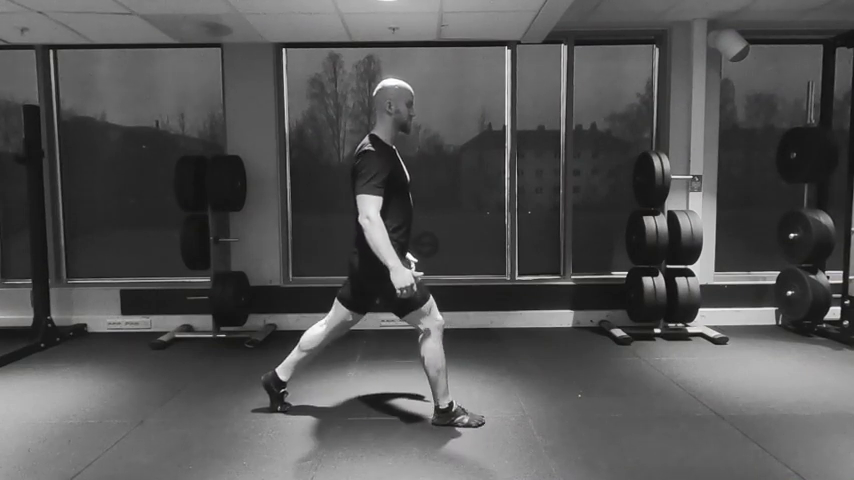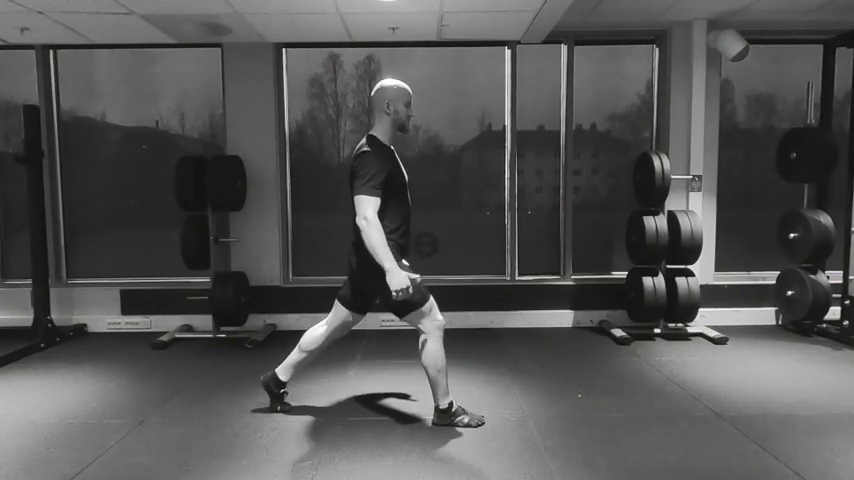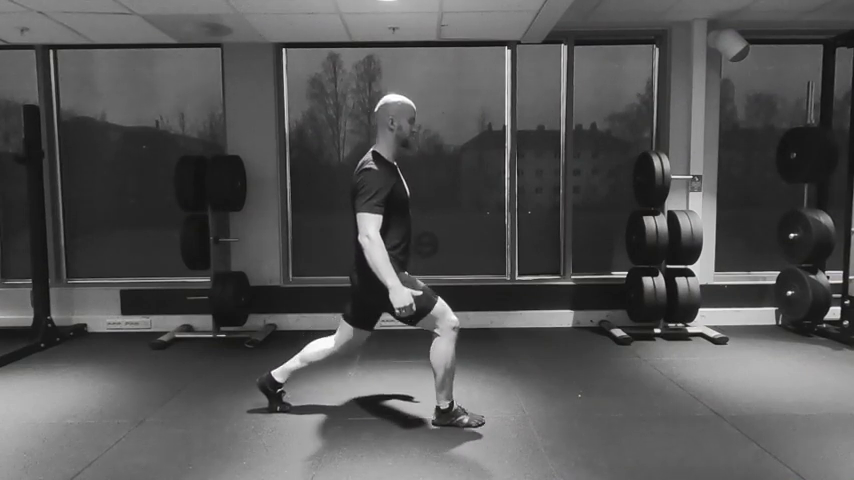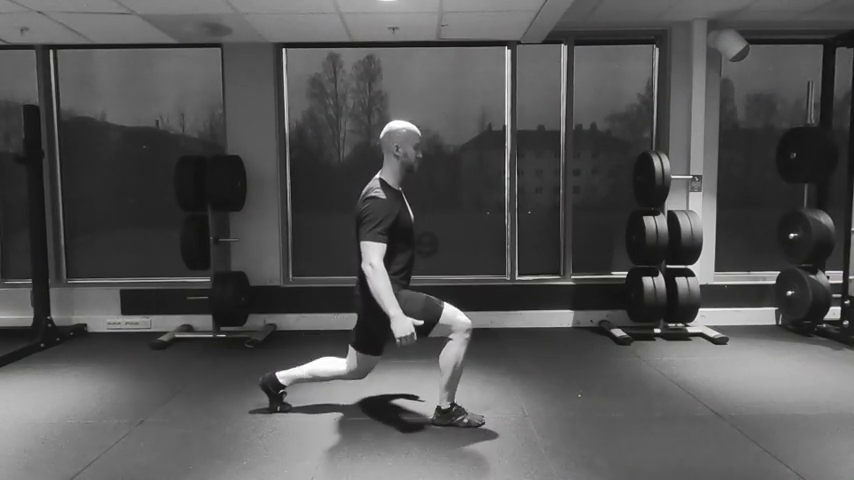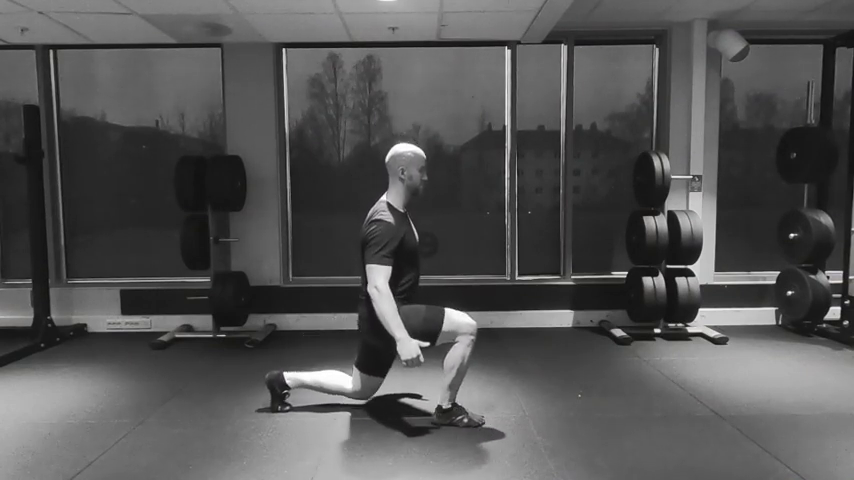
dt=0.4s
person 1, frame 1
left shoulder: (383, 151)
right shoulder: (374, 155)
right elbow: (368, 217)
left wrist: (401, 255)
right wrist: (396, 267)
left hip: (373, 261)
right hip: (379, 263)
left knee: (335, 323)
right knee: (432, 324)
left ankle: (278, 378)
right ankle: (445, 409)
person 1, frame 2
left shoulder: (381, 151)
right shoulder: (372, 156)
right elbow: (365, 218)
left wrist: (394, 259)
right wrist: (392, 269)
left hip: (373, 261)
right hip: (379, 262)
left knee: (335, 325)
right knee: (433, 324)
left ankle: (277, 379)
right ankle: (445, 409)
person 1, frame 3
left shoulder: (385, 166)
right shoulder: (375, 173)
right elbow: (368, 236)
left wrist: (397, 276)
right wrist: (395, 287)
left hip: (375, 276)
right hip: (380, 278)
left knee: (343, 342)
right knee: (447, 325)
left ankle: (274, 379)
right ankle: (445, 410)
person 1, frame 4
left shoulder: (390, 191)
right shoulder: (379, 201)
right elbow: (371, 265)
left wrist: (395, 309)
right wrist: (396, 316)
left hip: (379, 298)
right hip: (385, 298)
left knee: (353, 368)
right knee: (461, 327)
left ankle: (278, 380)
right ankle: (446, 410)
person 1, frame 5
left shoulder: (395, 212)
right shoulder: (385, 224)
right elbow: (376, 287)
right wrist: (403, 339)
left hip: (383, 317)
right hip: (387, 317)
left knee: (359, 389)
right knee: (466, 329)
left ankle: (283, 380)
right ankle: (447, 409)
